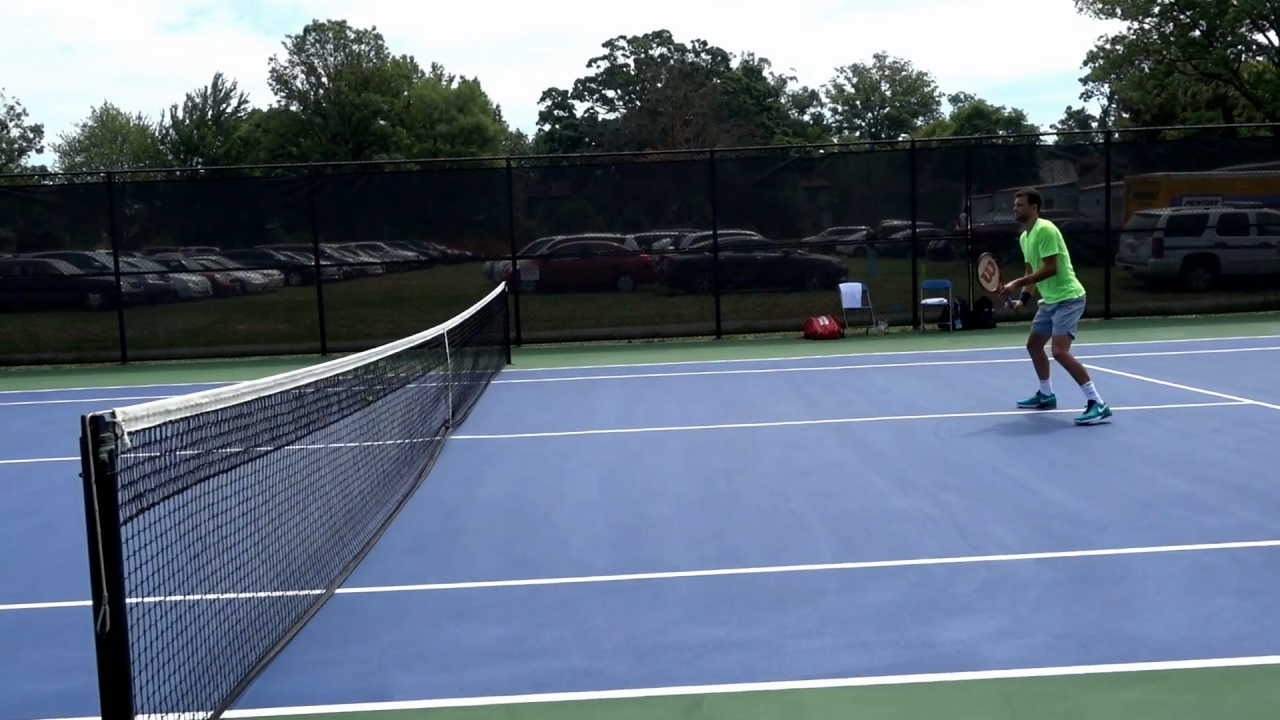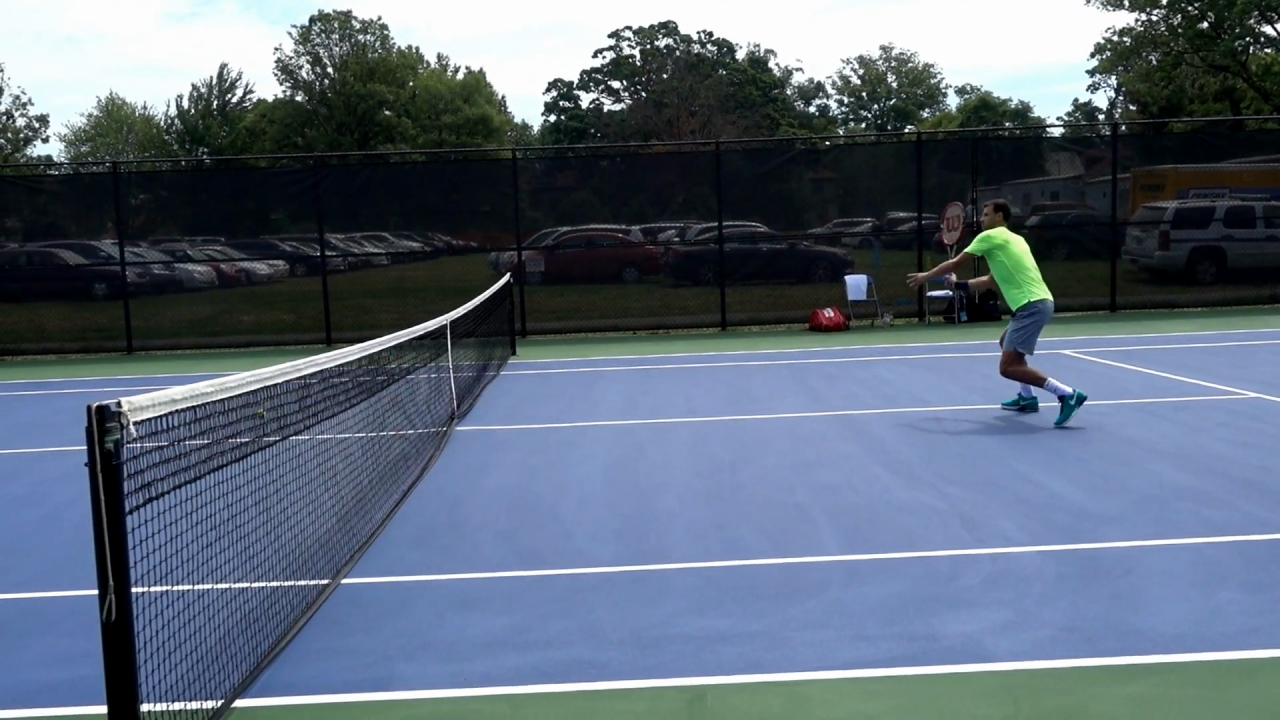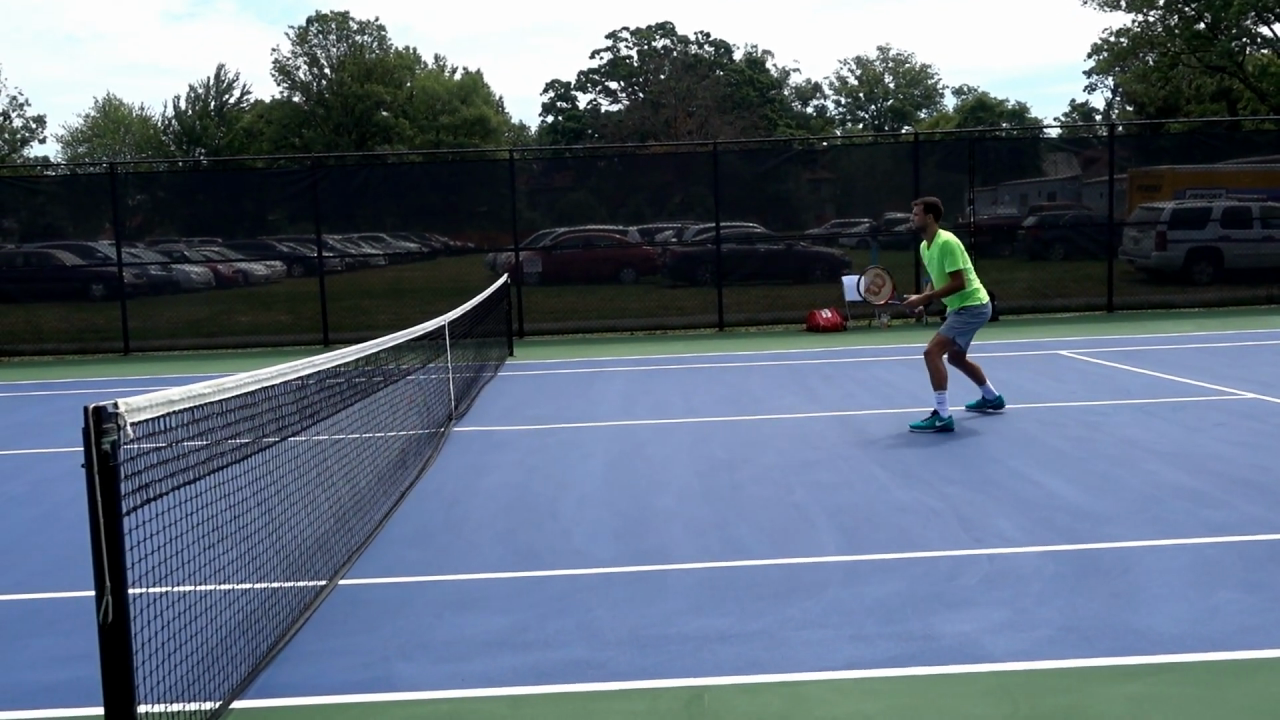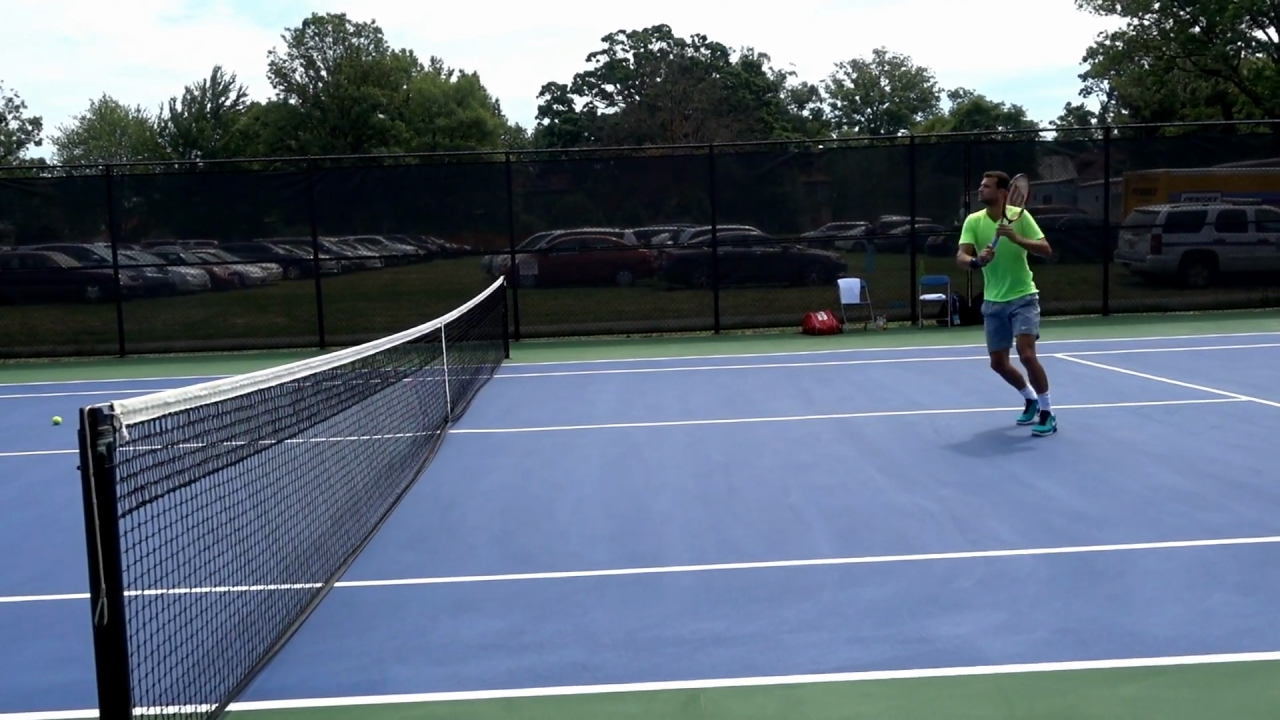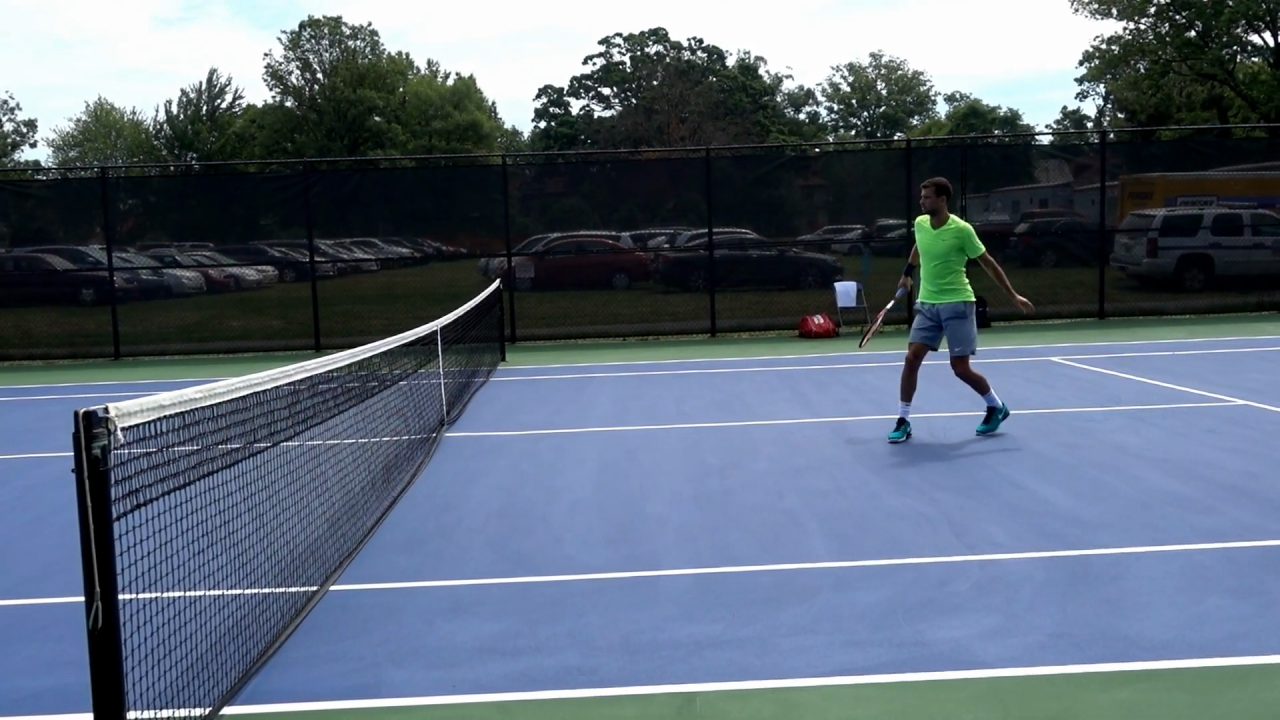
dt=1s
person 1, frame 1
left shoulder: (1045, 230)
right shoulder: (1024, 237)
left elbow: (1051, 268)
right elbow: (1031, 271)
left wrist: (1017, 283)
right wrist: (1022, 299)
left hip: (1068, 298)
right hip: (1049, 300)
left knee: (1059, 351)
right knee: (1034, 345)
left ankle: (1097, 403)
right ankle: (1046, 395)
person 1, frame 2
left shoulder: (990, 237)
right shoulder: (1014, 239)
left elbow: (956, 263)
right elbow: (992, 281)
left wrist: (926, 276)
right wrist: (958, 284)
left hip: (1033, 306)
right hip: (1036, 305)
left knee: (1009, 367)
right knee: (1006, 344)
left ankle: (1067, 394)
right ankle: (1027, 397)
person 1, frame 3
left shoulder: (947, 242)
right shoulder: (924, 247)
left elbow: (959, 283)
right elbow: (934, 281)
left wrist: (924, 298)
right wrist: (922, 300)
left hip: (972, 307)
right hip: (959, 308)
left knee: (932, 353)
right knee: (956, 357)
left ankle: (942, 416)
right ankle: (992, 397)
person 1, frame 4
left shoulder: (1021, 217)
right shoulder: (973, 221)
left elbow: (1047, 251)
right elbow: (961, 258)
left wrist: (1017, 238)
right wrist: (977, 261)
left hip: (1024, 298)
right hip: (994, 302)
left knee: (1026, 354)
right knee: (998, 363)
left ankle: (1046, 413)
right ankle: (1032, 398)
person 1, frame 5
left shoulder: (962, 229)
right shoulder: (920, 223)
left elbow: (987, 261)
left wrist: (1013, 295)
right wrist: (907, 272)
left hip: (958, 304)
right hip: (927, 305)
left knee: (961, 368)
right knee: (911, 360)
left ankle: (996, 406)
right ankle: (903, 421)
